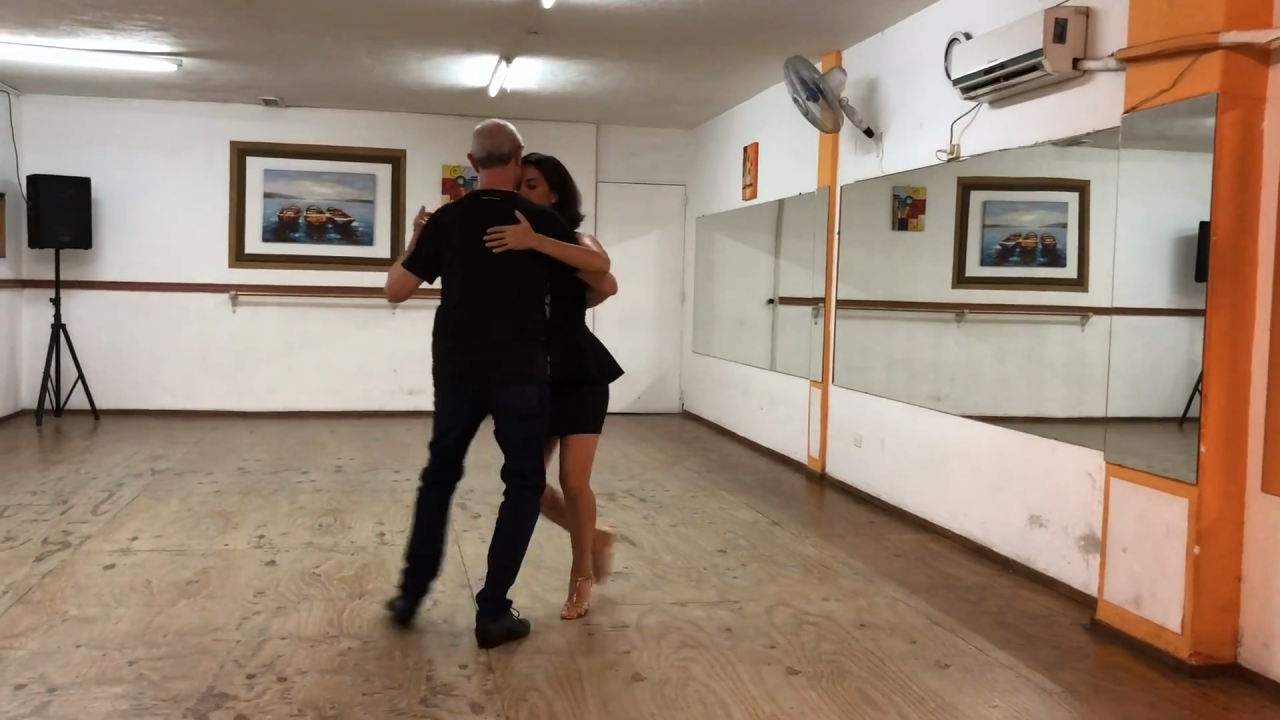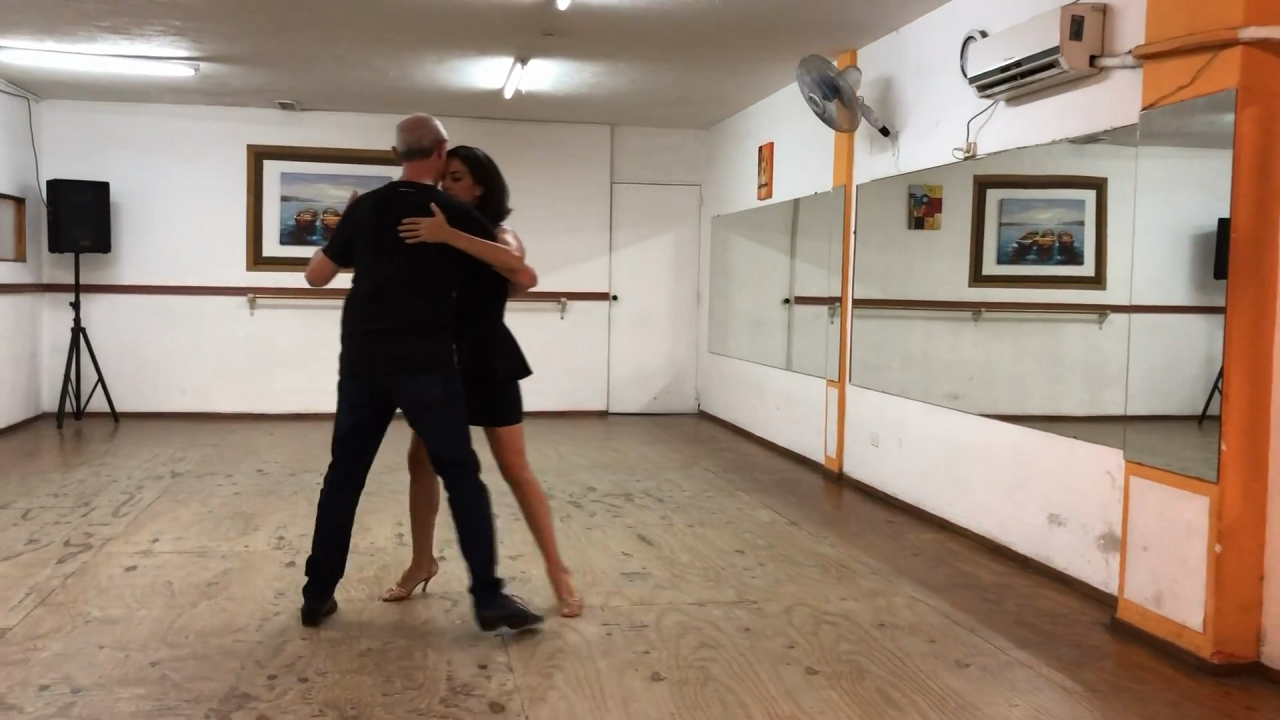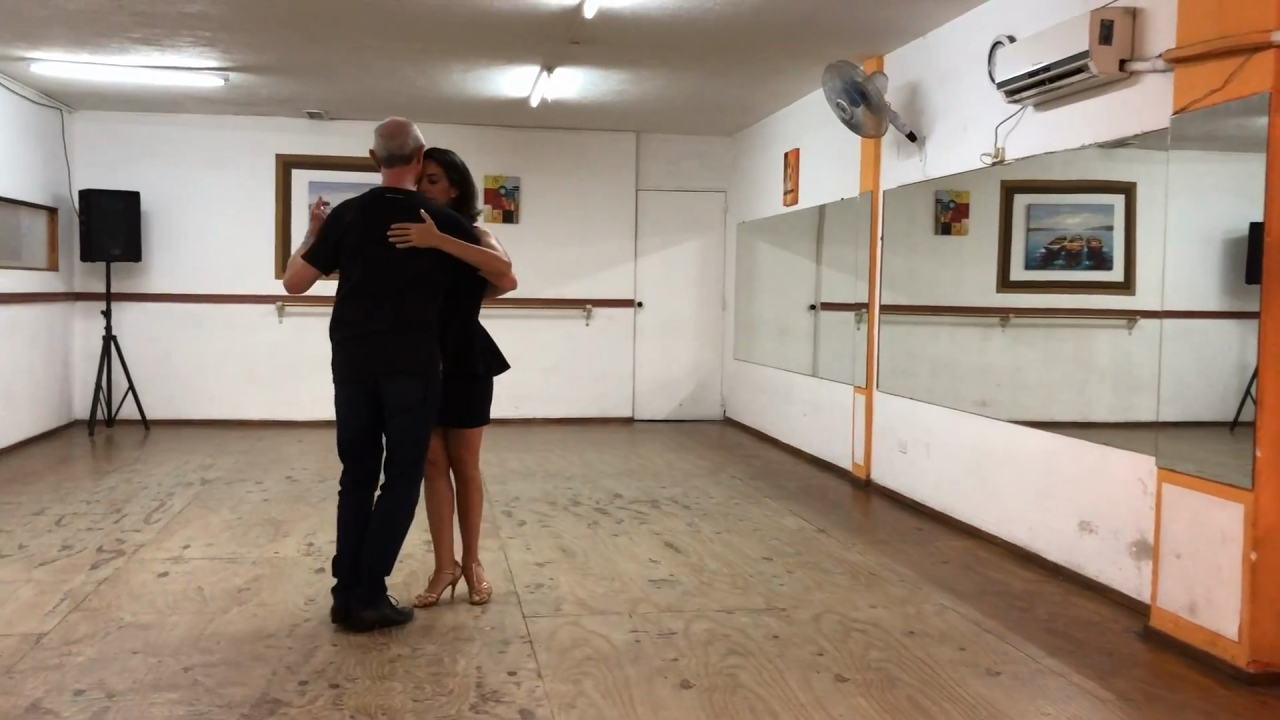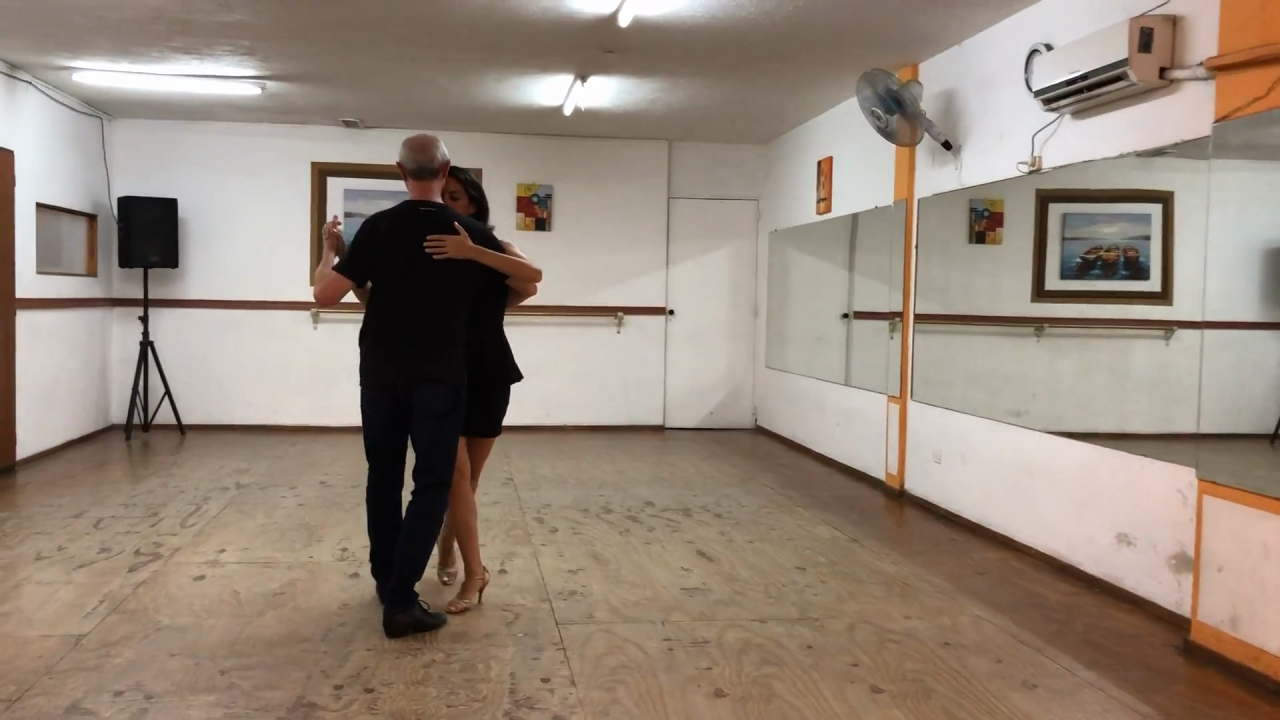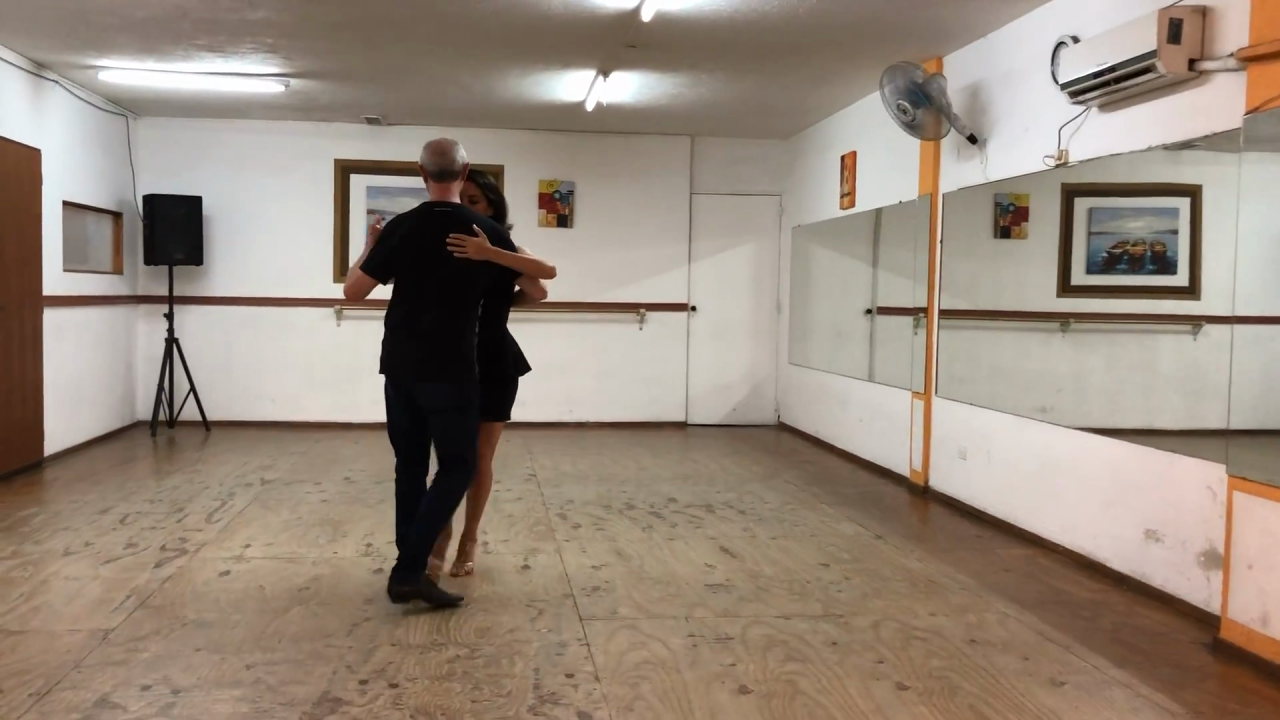
dt=0.5s
person 1, frame 1
left shoulder: (447, 220)
right shoulder: (543, 222)
left elbow: (396, 290)
left wrist: (415, 241)
left hip: (457, 372)
right hip: (521, 374)
left knee: (439, 477)
right knee: (524, 485)
left ankle: (413, 593)
right ankle: (493, 610)
person 1, frame 2
left shoulder: (365, 208)
right shoulder: (456, 216)
left elbow: (316, 275)
right wrist: (502, 242)
left hip: (361, 364)
right hip: (425, 366)
left knee: (345, 473)
right knee: (460, 474)
left ankle: (318, 593)
right ankle: (488, 595)
person 1, frame 3
left shoulder: (347, 215)
right shoulder: (443, 222)
left elbow: (294, 282)
left wrist: (314, 235)
right wrist: (479, 238)
left hip: (353, 366)
right hip: (412, 369)
left knee: (356, 476)
right knee: (402, 479)
left ankle: (346, 593)
right ankle: (368, 597)
person 1, frame 4
left shoulder: (380, 227)
right shoulder: (472, 234)
left elbow: (326, 294)
left wrist: (330, 251)
left hip: (381, 374)
right hip: (438, 377)
left knee: (384, 475)
right knee: (432, 484)
left ankle: (387, 580)
right ankle: (401, 601)
person 1, frame 5
left shoulder: (401, 228)
right shoulder: (488, 233)
left elbow: (353, 291)
left wrist: (371, 246)
left hip: (399, 366)
right hip: (449, 371)
left knee: (409, 465)
right knee: (457, 467)
left ankle: (410, 567)
right ankle: (411, 569)
person 2, frame 1
left shoulder: (575, 243)
right shoulder: (507, 247)
left elbow: (600, 267)
left wrist: (535, 241)
left hip: (579, 374)
left knee: (573, 480)
left ankle: (581, 575)
right ankle: (594, 539)
person 2, frame 2
left shoulder: (498, 234)
right shoulder: (435, 235)
left elbow: (512, 263)
left wrist: (448, 235)
left hip: (489, 363)
left knee: (514, 469)
right knee: (422, 462)
left ankle: (556, 569)
right ankle: (422, 562)
person 2, frame 3
left shoulder: (473, 237)
right shoulder: (409, 239)
left elbow: (503, 269)
left wrist: (438, 240)
left hip: (465, 363)
left knee: (464, 466)
right knee: (433, 465)
left ankle: (471, 562)
right ankle: (445, 566)
person 2, frame 4
right shoulder: (423, 254)
left elbow: (532, 277)
left wrist: (472, 252)
left hip: (488, 374)
left knee: (469, 474)
right knee: (456, 471)
left ankle: (448, 548)
right ankle: (474, 570)
person 2, frame 5
left shoulder: (507, 253)
right shoulder: (443, 250)
left elbow: (546, 272)
left wrist: (489, 254)
left hip: (497, 366)
left knee: (481, 460)
left ankle: (468, 540)
right ankle: (442, 537)
